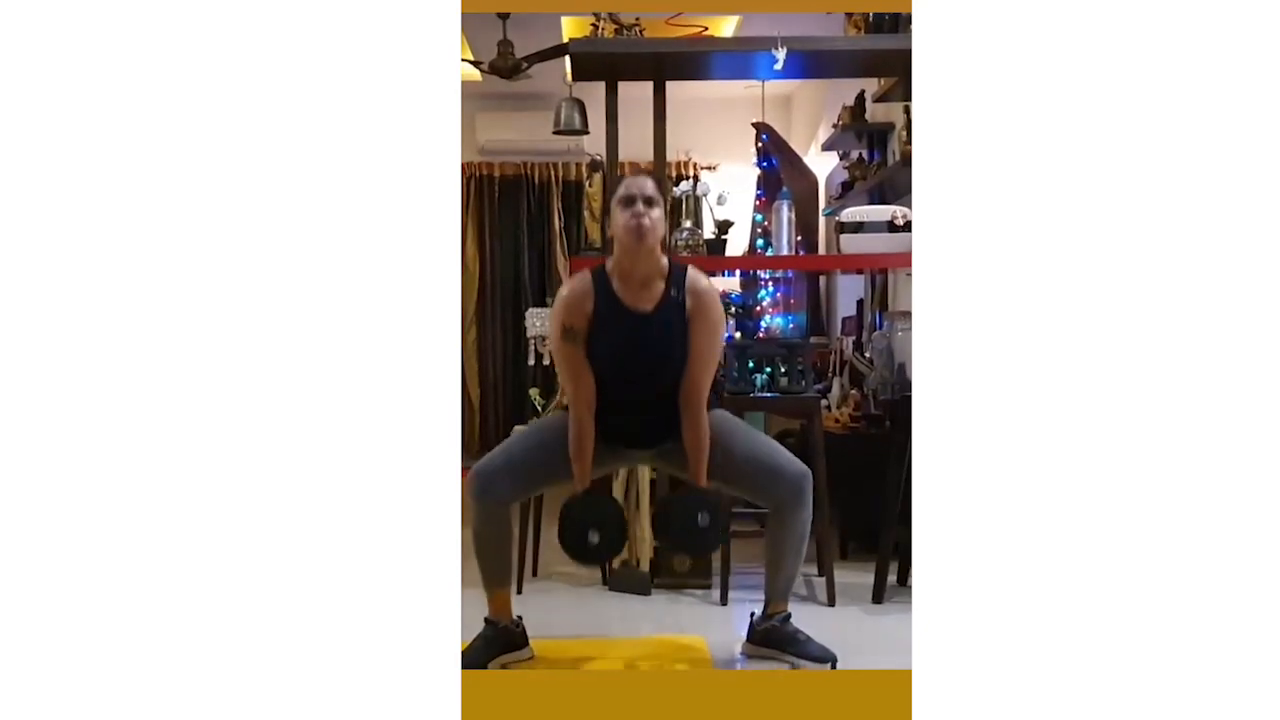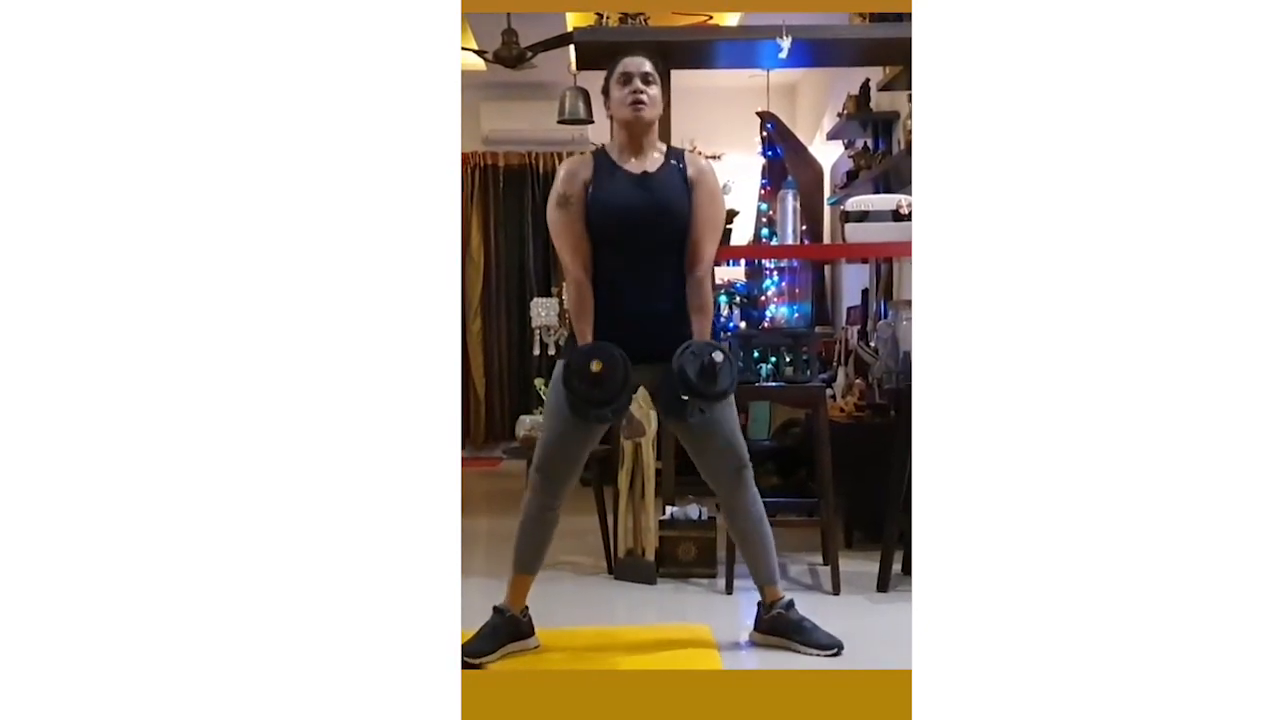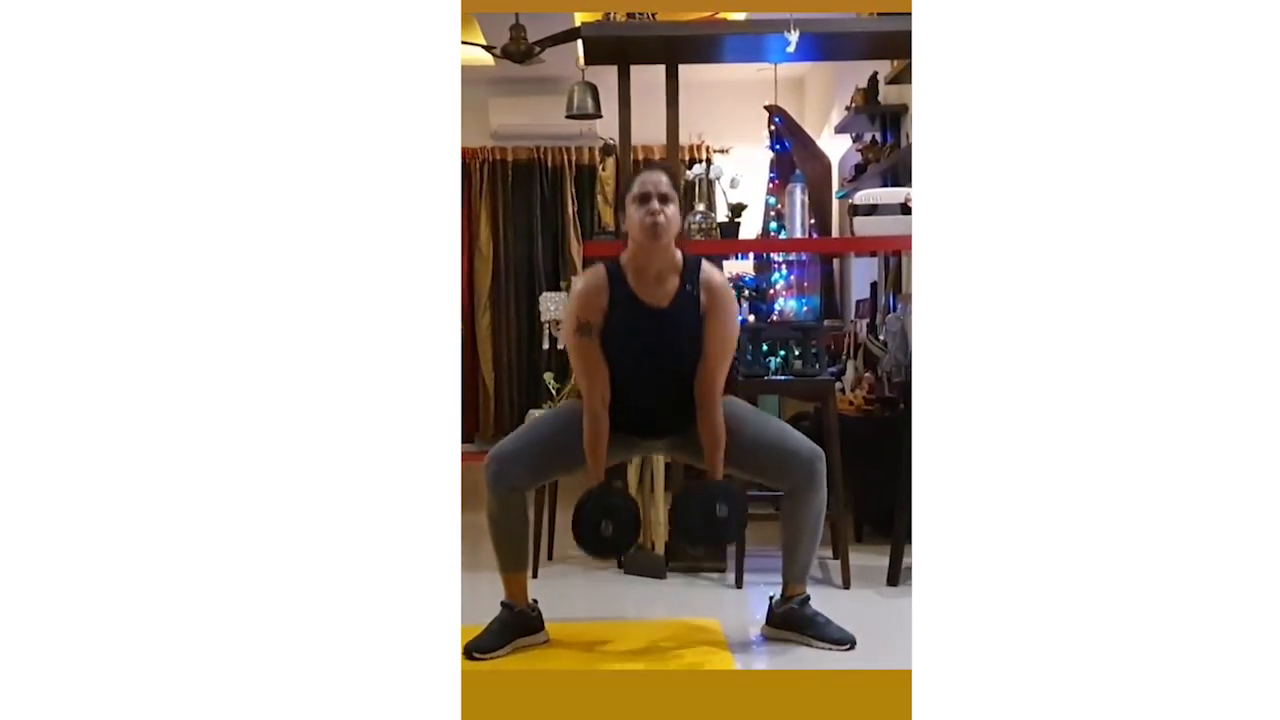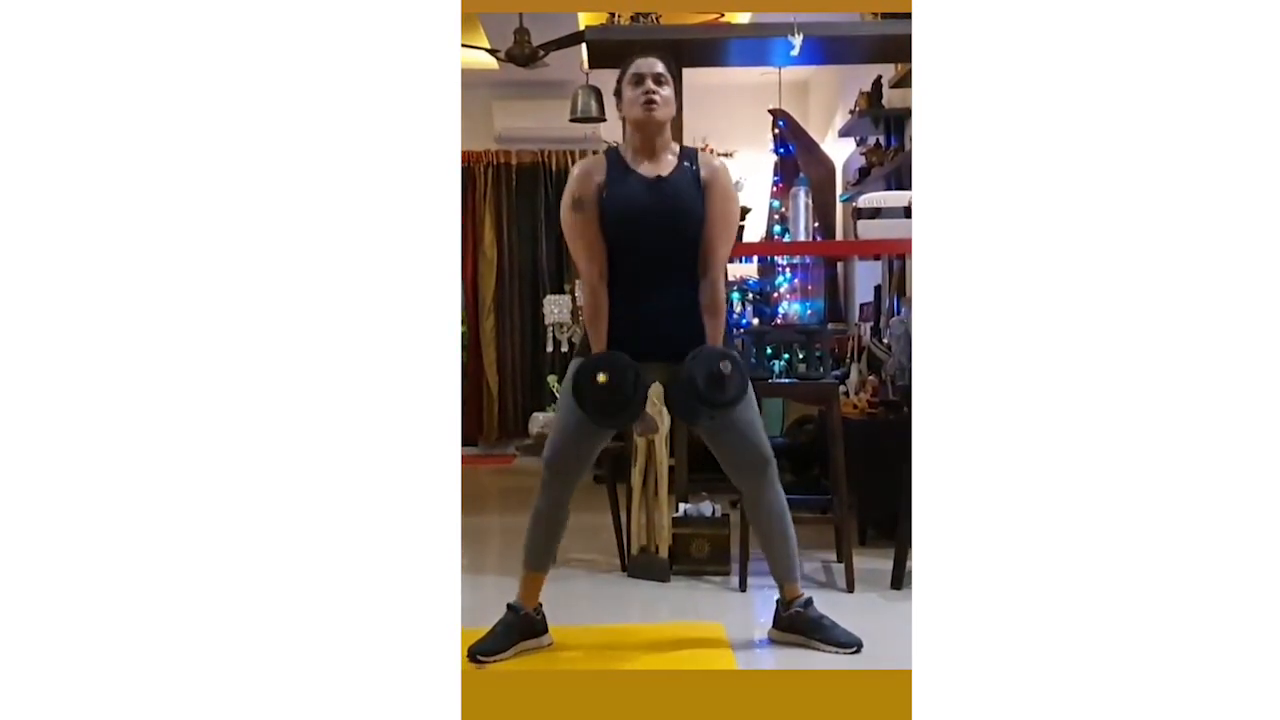
dt=1s
person 1, frame 1
left shoulder: (698, 294)
right shoulder: (578, 298)
left elbow: (694, 402)
right elbow: (581, 411)
left wrist: (699, 490)
right wrist: (582, 492)
left hip: (674, 428)
right hip: (603, 429)
left knee: (793, 482)
right knee: (487, 483)
left ankle: (772, 624)
right ankle: (503, 628)
person 1, frame 2
left shoulder: (695, 171)
right shoulder: (578, 174)
left elbow: (700, 270)
right elbow: (576, 274)
left wrist: (700, 351)
right wrist: (587, 353)
left hip: (678, 348)
right hip: (603, 346)
left knee: (733, 472)
right knee: (549, 475)
left ankle: (775, 611)
right ankle: (513, 617)
person 1, frame 3
left shoulder: (712, 288)
right shoulder: (593, 291)
left elbow: (710, 396)
right elbow: (595, 403)
left wrist: (716, 484)
right wrist: (596, 487)
left hip: (688, 419)
right hip: (618, 419)
left knee: (807, 464)
right knee: (502, 469)
left ankle: (790, 606)
right ankle: (520, 613)
person 1, frame 4
left shoulder: (708, 172)
right shoulder: (591, 175)
left elbow: (713, 273)
right elbow: (593, 278)
left wrist: (714, 354)
right wrist: (600, 360)
left hip: (692, 344)
right hip: (619, 345)
left knee: (757, 465)
right knee: (559, 469)
left ankle: (794, 608)
right ankle: (526, 615)
